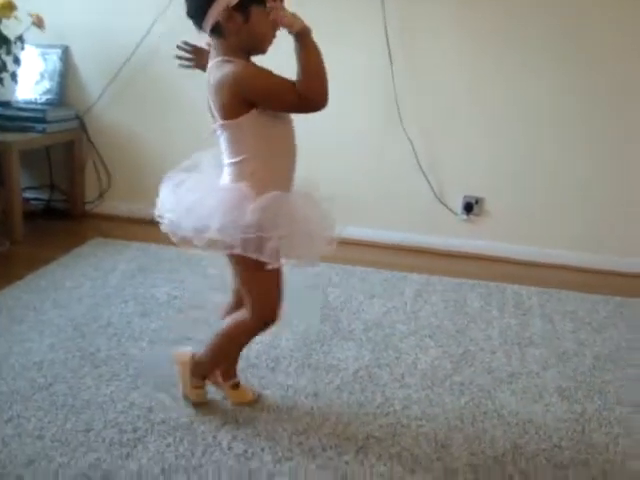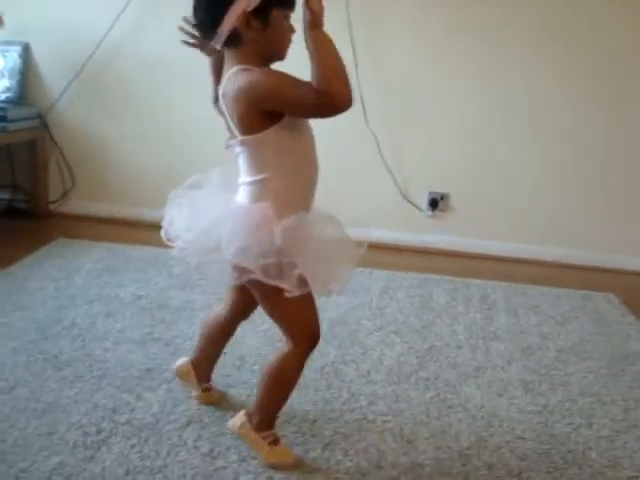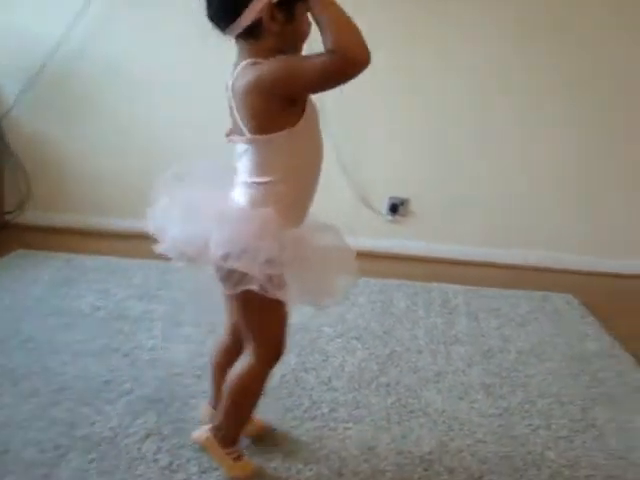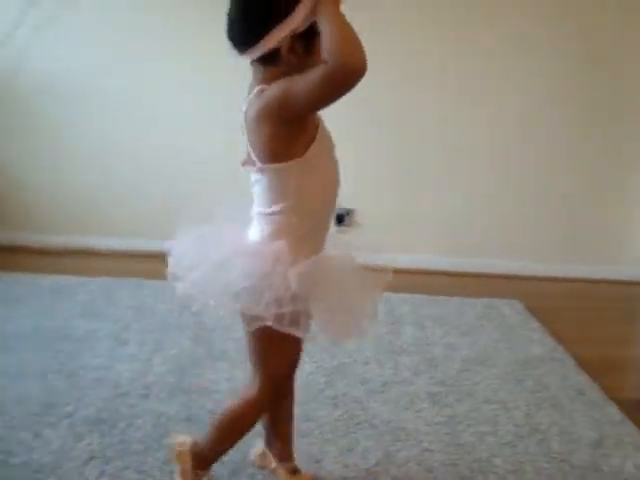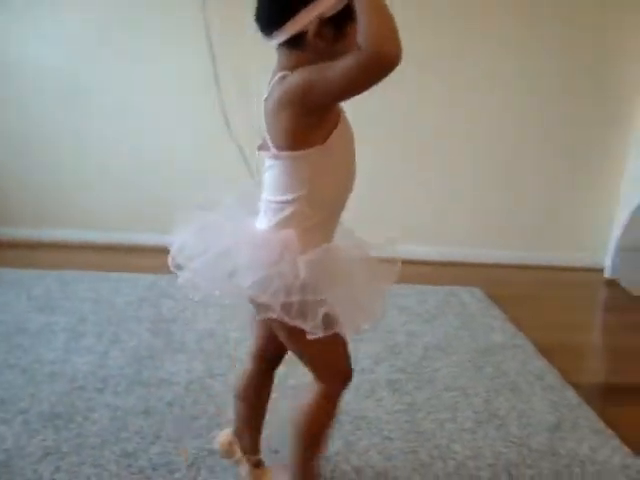
dt=0.3s
person 1, frame 1
left shoulder: (227, 69)
right shoulder: (238, 75)
right elbow: (313, 97)
right wrist: (302, 33)
left hip: (257, 206)
right hip: (247, 211)
left knee: (250, 299)
right knee: (260, 310)
left ankle: (222, 372)
right ankle: (195, 363)
person 1, frame 2
left shoulder: (238, 79)
right shoulder: (256, 83)
left elbow: (221, 102)
right elbow: (335, 98)
left wrist: (217, 60)
left hip: (264, 225)
right hip: (266, 233)
left knee: (235, 309)
right knee: (304, 336)
left ankle: (197, 373)
right ankle: (258, 425)
person 1, frame 3
left shoulder: (257, 69)
right shoulder: (268, 77)
right elbow: (352, 56)
left hip: (259, 232)
right hip: (256, 238)
left knee: (245, 332)
right knee: (266, 349)
left ankle: (221, 407)
right ankle: (220, 438)
person 1, frame 4
left shoulder: (272, 93)
right shoulder: (280, 102)
right elbow: (350, 66)
left hip: (285, 263)
right hip: (275, 271)
left knee: (281, 373)
right knee: (270, 385)
person 1, frame 5
left shoulder: (291, 77)
right shoulder: (303, 89)
right elbow: (383, 54)
left hip: (279, 253)
right hip: (284, 261)
left knee: (266, 359)
right knee: (334, 374)
